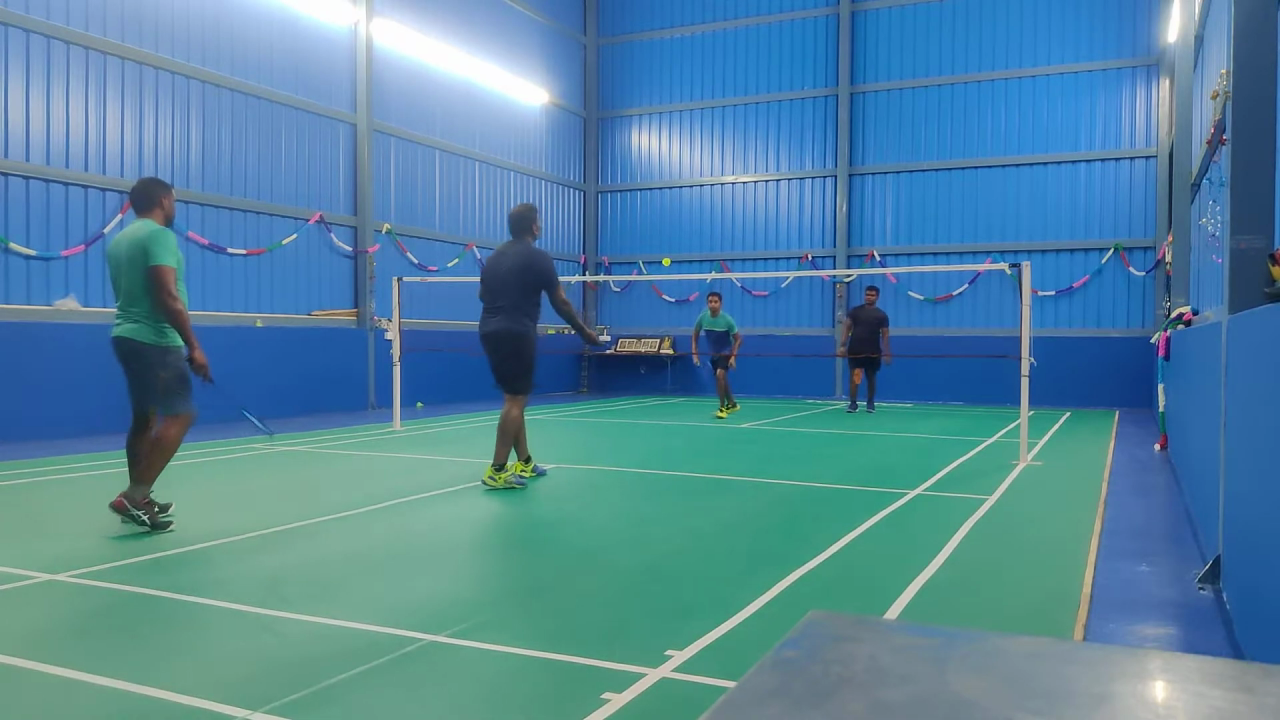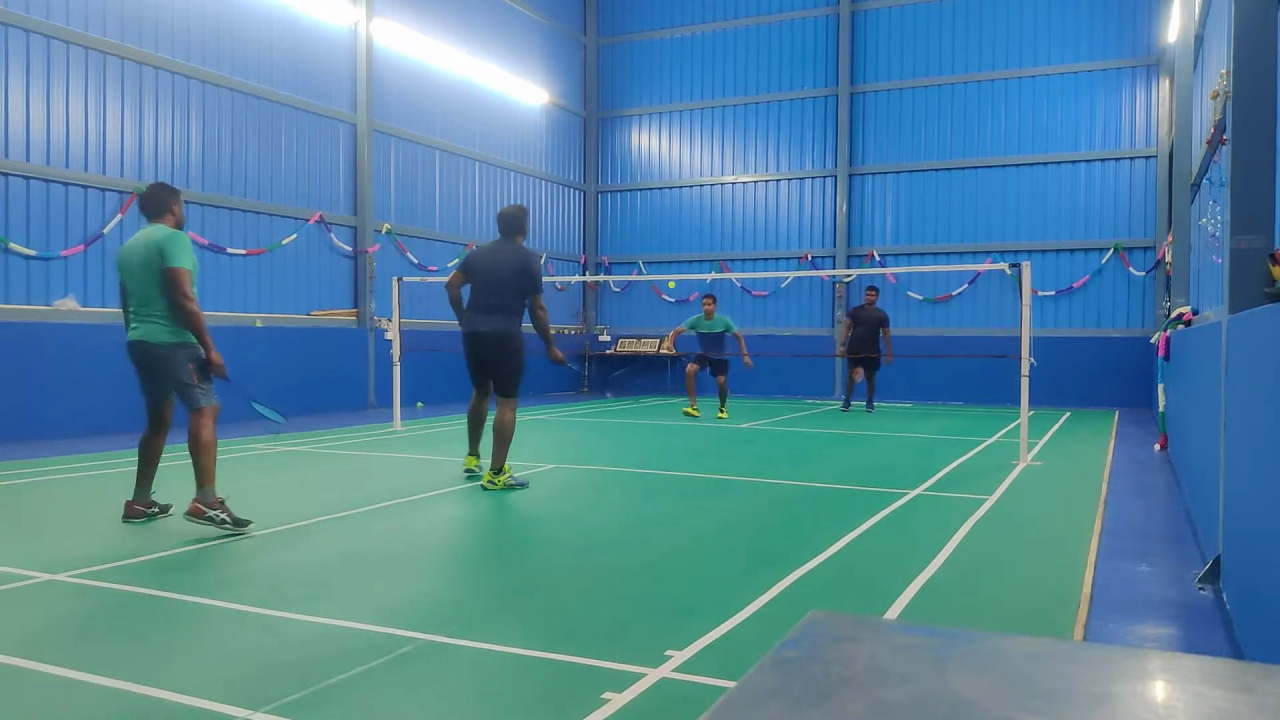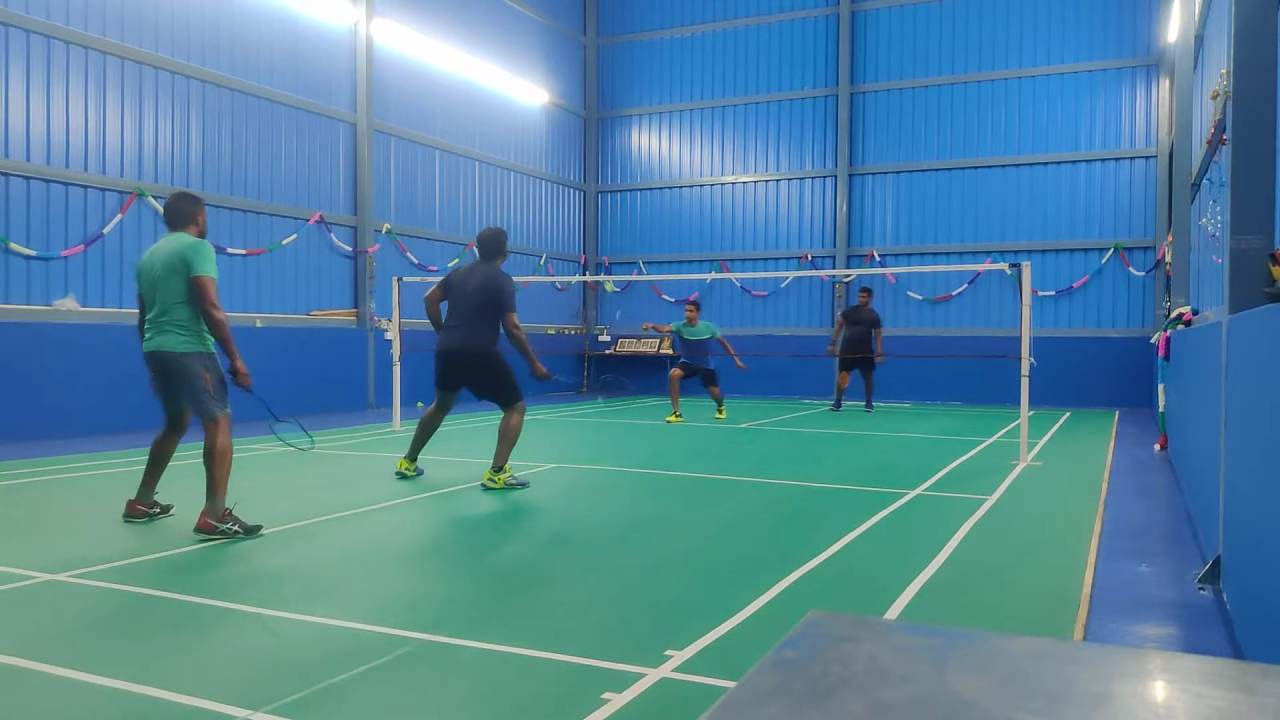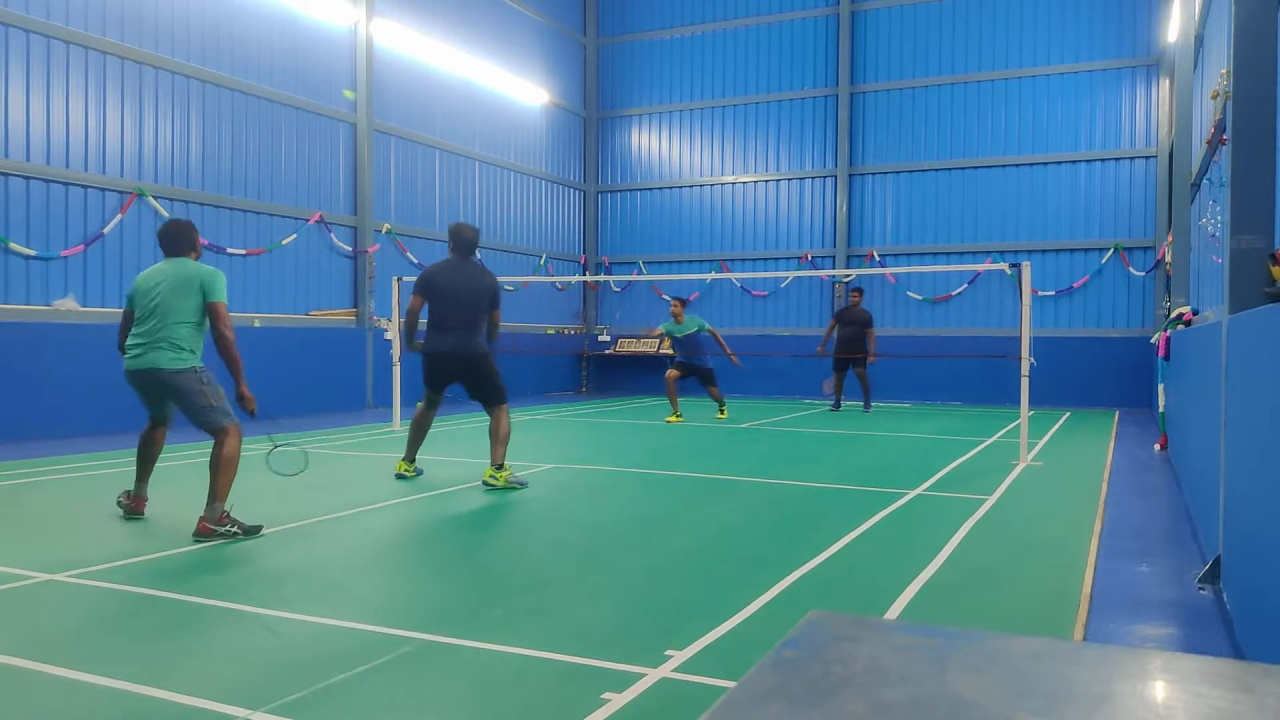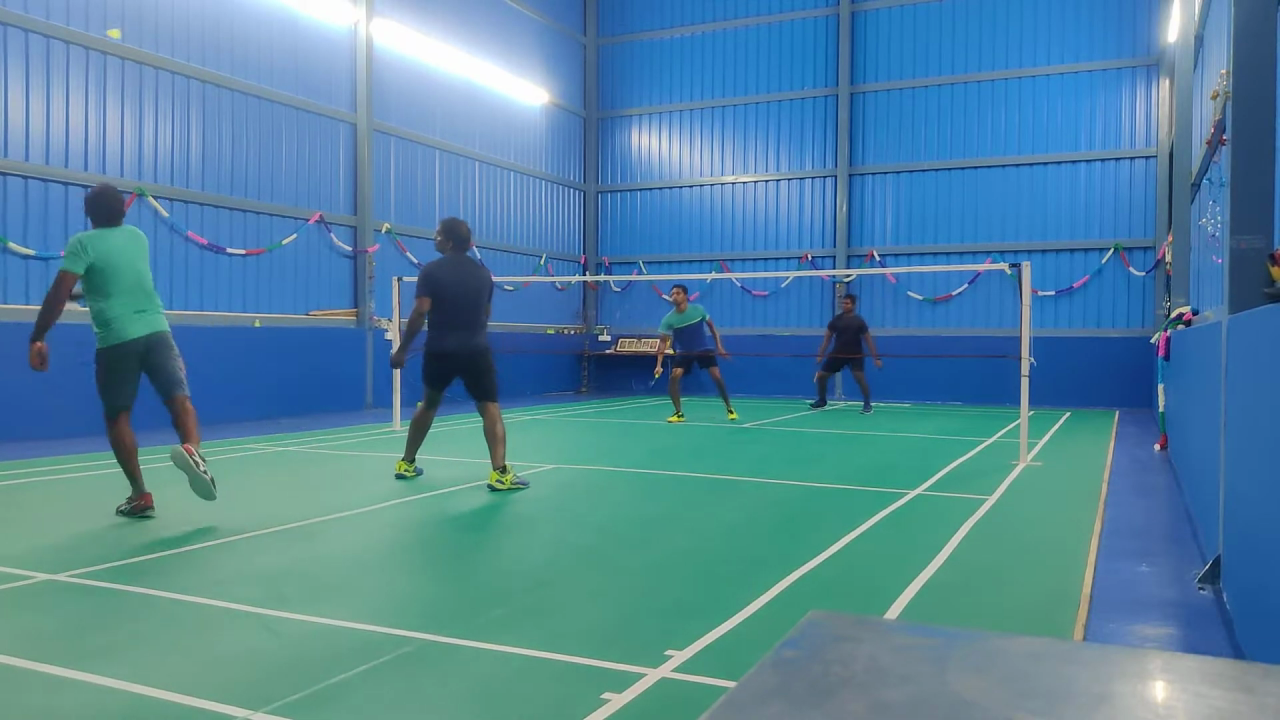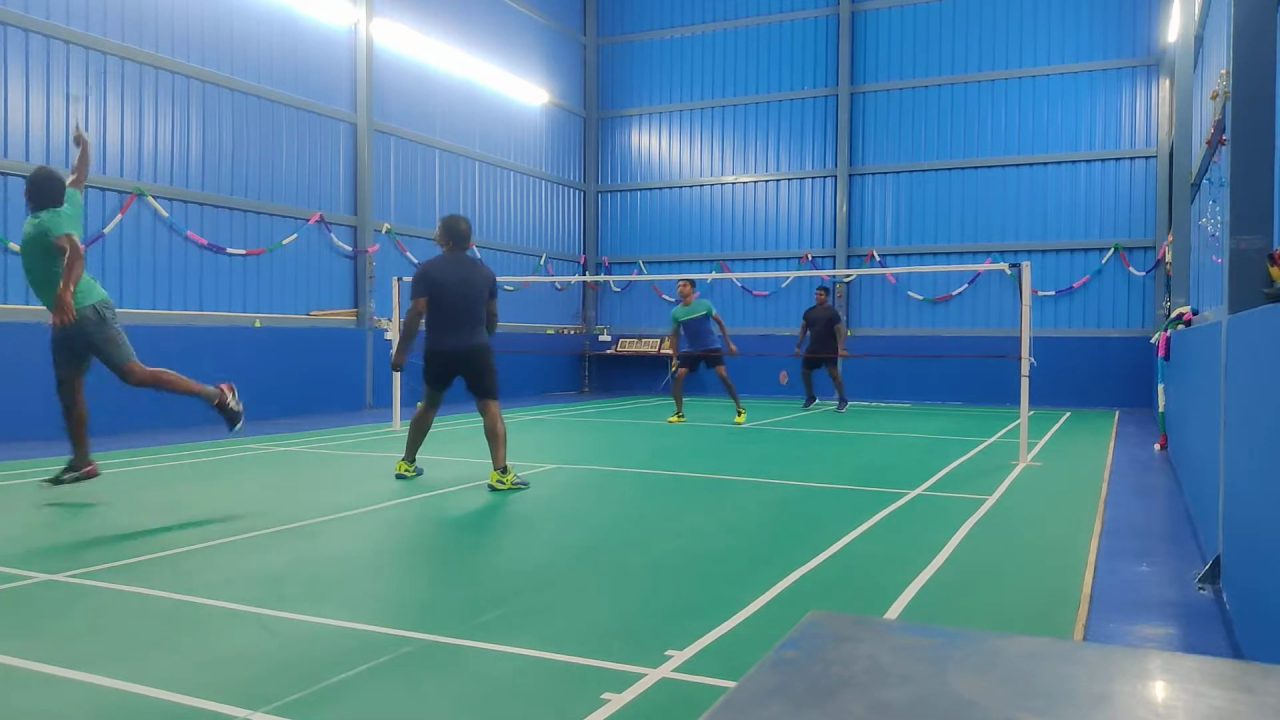
dt=0.3s
person 1, frame 1
left shoulder: (119, 239)
right shoulder: (159, 235)
right elbow: (168, 296)
right wrist: (194, 346)
left hip: (129, 336)
right hip: (156, 341)
left knee: (144, 418)
right knee: (178, 416)
left ankle: (140, 498)
right ankle: (133, 496)
person 1, frame 2
left shoulder: (128, 247)
right shoulder: (174, 239)
right elbow: (183, 298)
right wrist: (209, 348)
left hip: (139, 341)
right hip: (171, 342)
left knee: (158, 421)
right knee: (204, 413)
left ankle: (140, 501)
right ankle: (207, 501)
person 1, frame 3
left shoulder: (149, 255)
right shoulder: (197, 247)
left elbow: (144, 316)
right elbow: (210, 307)
right wrist: (235, 357)
left hip: (156, 350)
right hip: (189, 351)
left knee: (175, 424)
right knee: (219, 423)
left ankle: (142, 501)
right ankle: (215, 515)
person 1, frame 4
left shoulder: (142, 278)
right shoulder: (210, 276)
left elbow: (123, 337)
right elbow: (224, 333)
right wrist: (241, 384)
left hip: (137, 368)
right hip: (180, 367)
left knee: (158, 421)
right knee: (228, 433)
left ankle: (136, 497)
right ankle: (213, 518)
person 1, frame 5
left shoulder: (83, 243)
right shoulder: (137, 237)
left elbow: (58, 294)
left wrist: (36, 339)
left hip: (115, 342)
right hip: (157, 334)
left knee: (118, 419)
right knee: (181, 403)
left ankle: (140, 495)
right ankle: (191, 450)
person 1, frame 6
left shoulder: (48, 220)
right shoulder: (61, 208)
left elbow: (76, 255)
right elbow: (78, 177)
left wrist: (65, 290)
right wrist: (83, 144)
left hip: (86, 312)
right hip: (72, 314)
left knee: (134, 374)
right knee: (68, 387)
left ankle: (217, 395)
right ankle: (82, 462)
person 2, frame 1
left shoulder: (494, 256)
right shoulder: (537, 257)
left elbow: (483, 295)
right elbow: (560, 302)
right wrist: (583, 331)
left hip: (490, 331)
right hip: (515, 334)
left knee: (514, 398)
right knee: (515, 400)
left ankle: (524, 463)
right ankle: (497, 470)
person 2, frame 2
left shoulder: (479, 253)
right shoulder: (528, 259)
left elbow: (451, 285)
right elbow: (538, 310)
left wrist: (464, 319)
right wrist: (551, 347)
left hip: (474, 333)
right hip: (504, 336)
left knee: (481, 394)
right knee: (507, 404)
left ankle: (472, 457)
right ankle: (496, 473)
person 2, frame 3
left shoulder: (459, 273)
right shoulder: (502, 280)
left elbow: (430, 300)
right elbow: (512, 328)
left wrist: (442, 333)
right wrist: (534, 363)
left hip: (447, 351)
right hip: (479, 353)
left knee: (441, 406)
right knee: (515, 408)
left ankle: (408, 462)
right ankle: (497, 473)
person 2, frame 4
left shoulder: (431, 272)
right shoulder: (488, 278)
left elbow: (413, 310)
right elbow: (494, 323)
left wrist: (410, 340)
right wrist: (482, 347)
left hip: (436, 352)
right hip: (474, 354)
left knee: (429, 405)
right knee: (499, 410)
left ankle: (407, 464)
right ankle: (497, 470)
person 2, frame 5
left shoulder: (432, 271)
right shoulder: (483, 273)
left elbow: (420, 313)
left wrist: (402, 350)
left hip: (439, 351)
right hip: (476, 351)
left knee: (429, 404)
right knee: (490, 409)
left ankle: (406, 463)
right ankle: (500, 473)
person 2, frame 6
left shoulder: (427, 270)
right shoulder: (484, 272)
left elbow: (415, 314)
right elbow: (492, 315)
left wrist: (401, 351)
right wrist: (486, 341)
left hip: (438, 350)
right hip: (476, 349)
left knee: (430, 404)
right knee: (490, 408)
left ankle: (407, 463)
right ankle: (501, 473)
